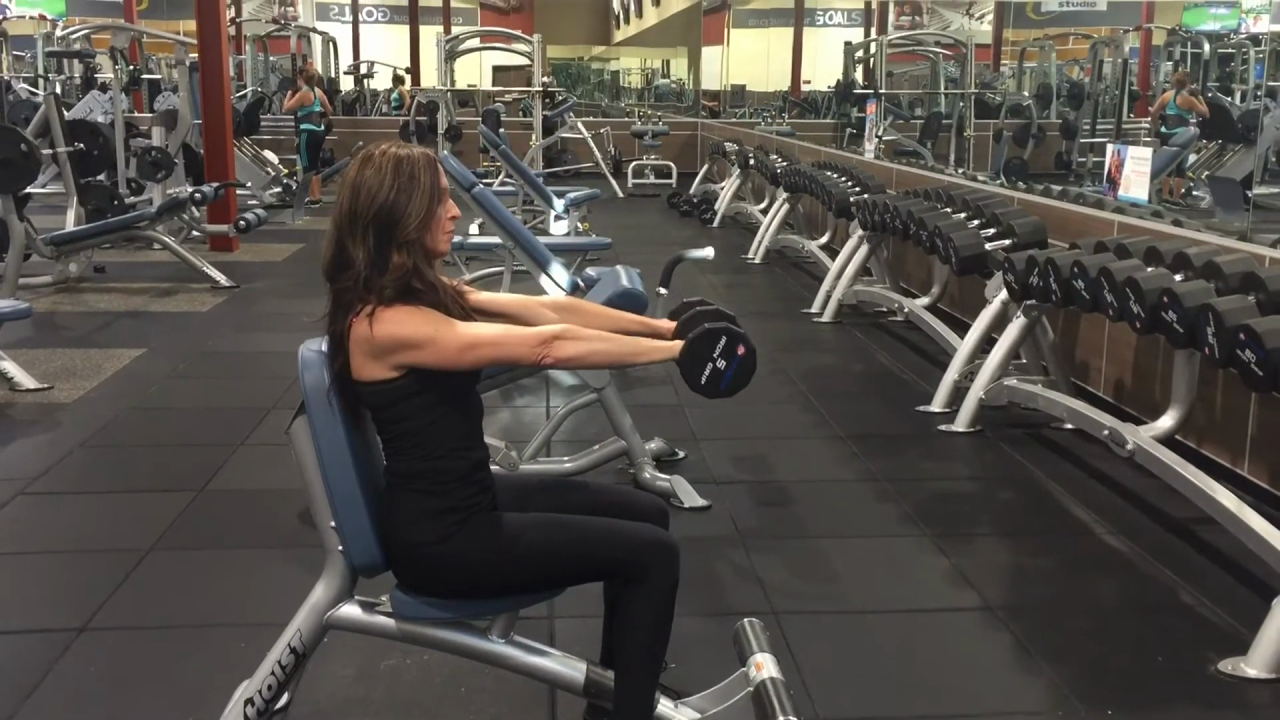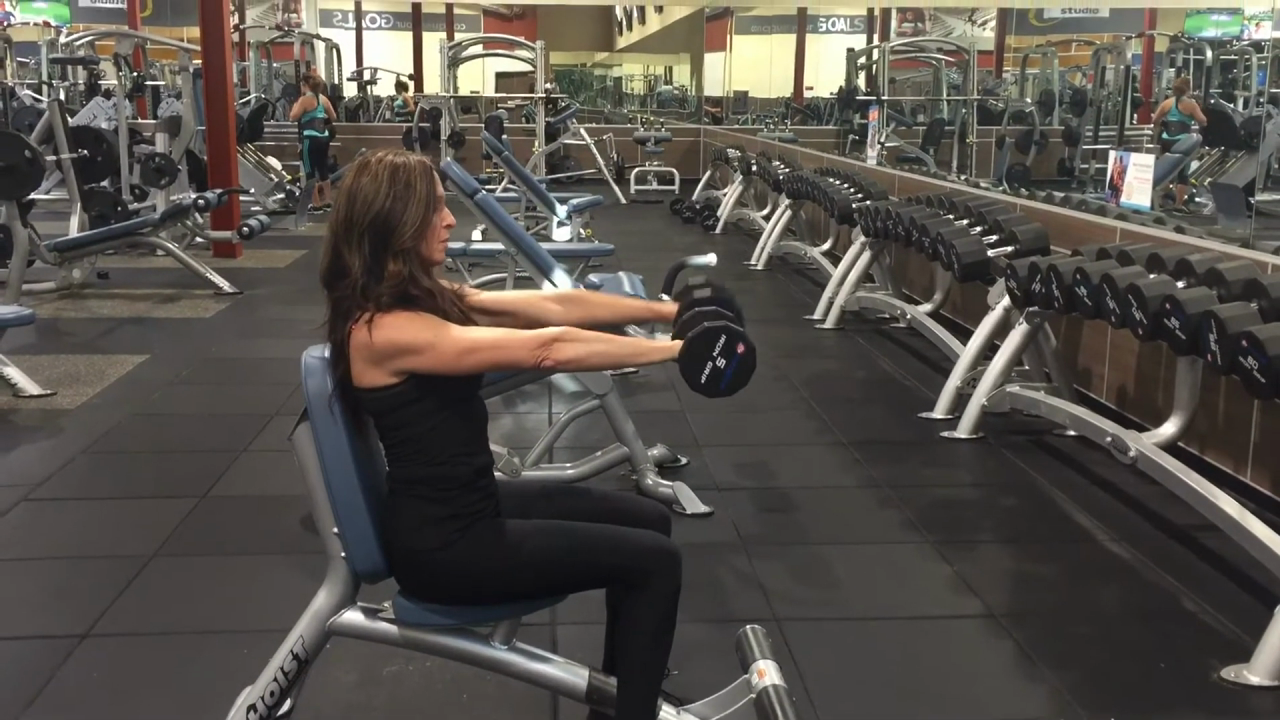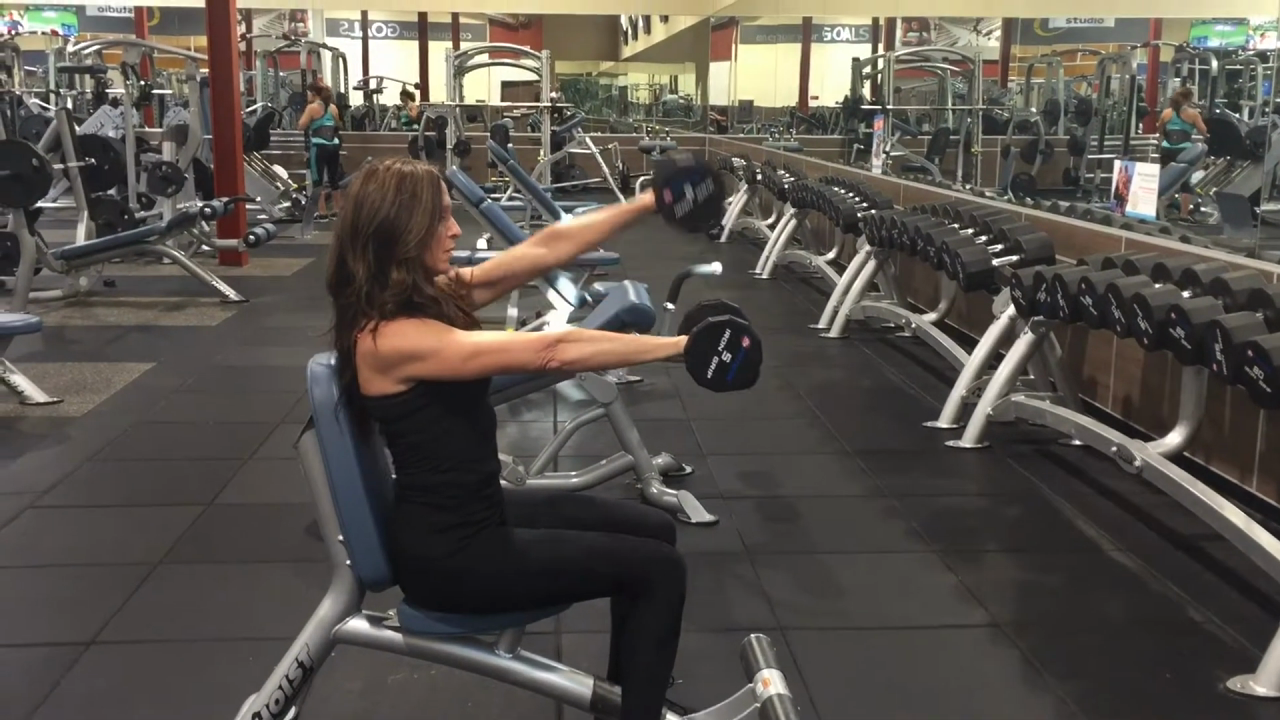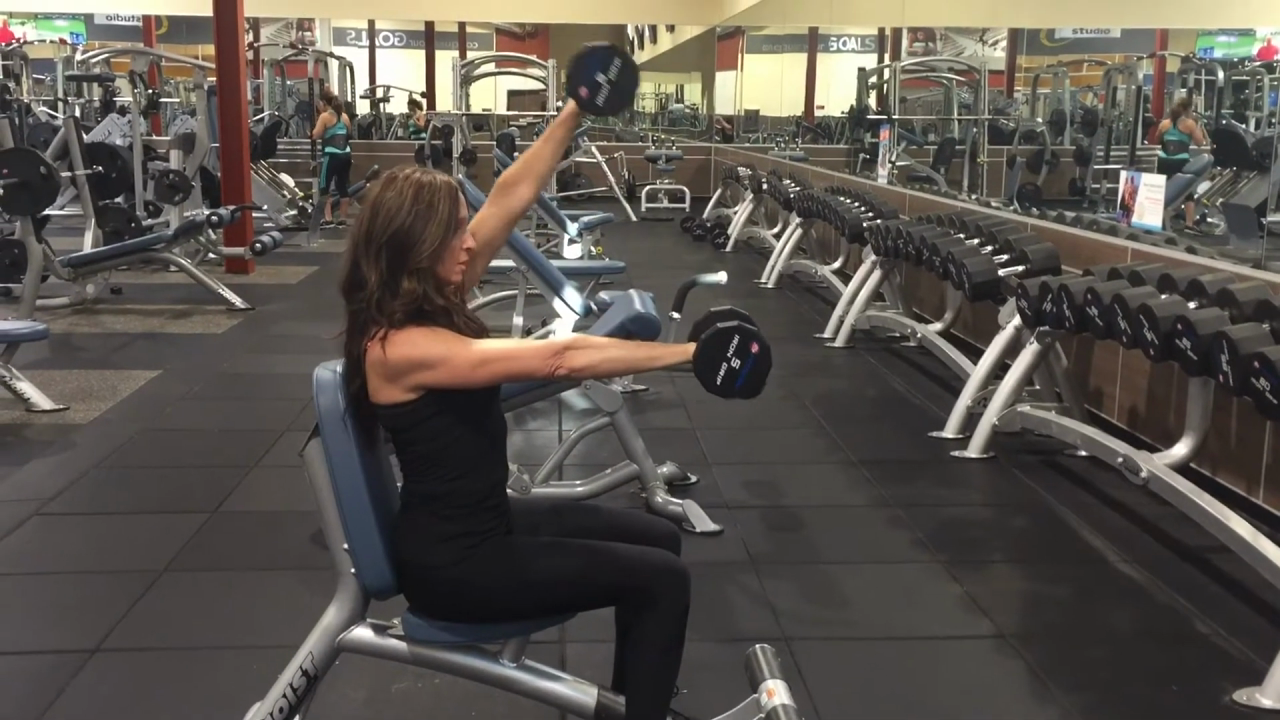
dt=0.3s
person 1, frame 1
left shoulder: (422, 293)
right shoulder: (383, 324)
left elbow: (547, 310)
right elbow: (545, 346)
left wrist: (660, 326)
right wrist: (676, 349)
left hip: (468, 496)
right hip: (439, 537)
left knee: (646, 514)
right knee: (653, 554)
person 1, frame 2
left shoulder: (423, 297)
right shoulder: (383, 330)
left elbow: (551, 305)
right elbow: (545, 349)
left wrist: (663, 312)
right wrist: (674, 349)
left hip: (472, 503)
right hip: (443, 543)
left knee: (648, 521)
right knee: (655, 562)
person 1, frame 3
left shoulder: (431, 294)
right shoulder: (389, 338)
left elbow: (544, 250)
right elbow: (549, 350)
left wrist: (645, 203)
right wrist: (679, 345)
left hip: (476, 511)
right hip: (447, 551)
left knee: (653, 530)
right knee: (659, 569)
person 1, frame 4
left shoulder: (434, 300)
right shoulder: (400, 347)
left elbow: (512, 197)
right elbow: (558, 359)
left wrist: (571, 117)
right wrist: (687, 352)
left hip: (484, 521)
right hip: (453, 561)
left knee: (658, 540)
right knee: (663, 578)
